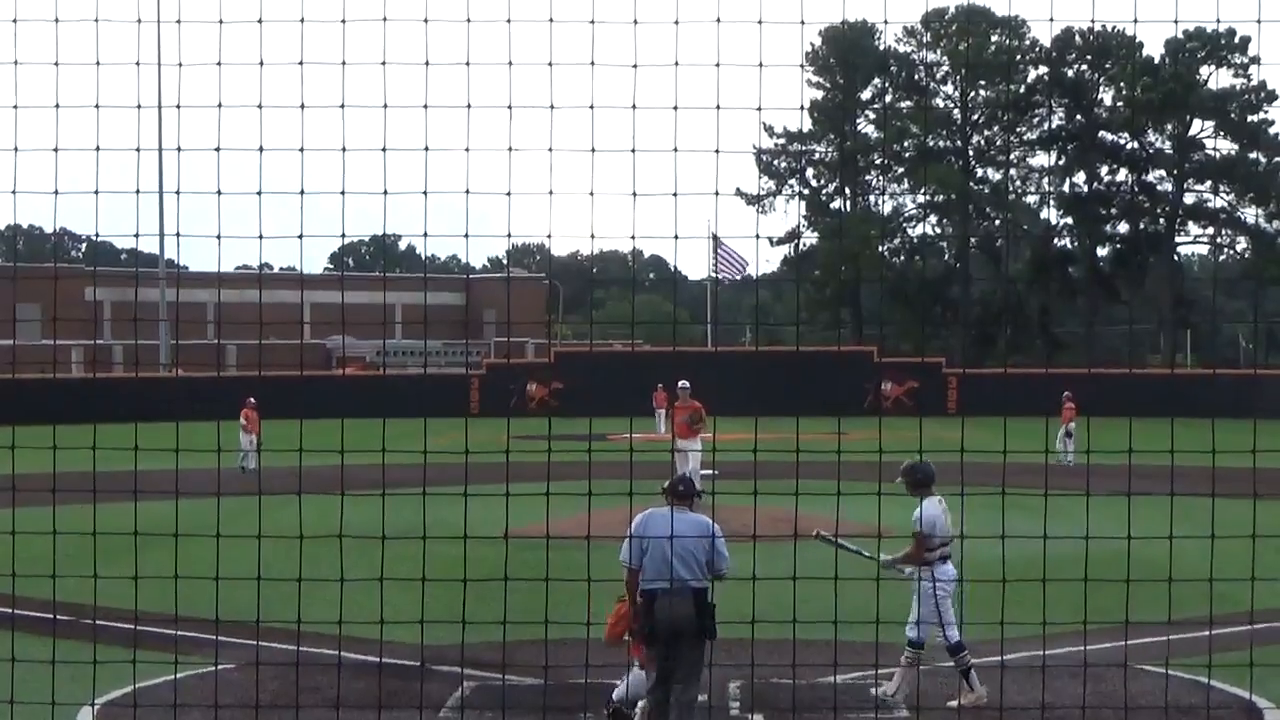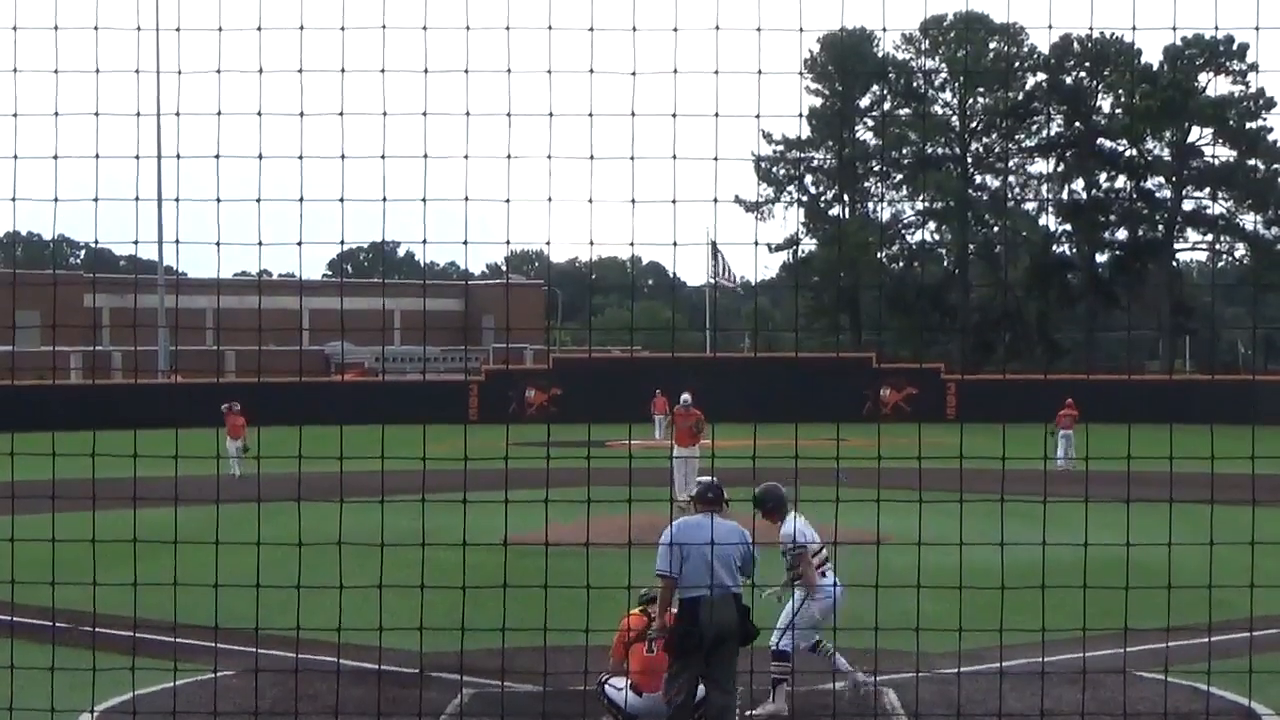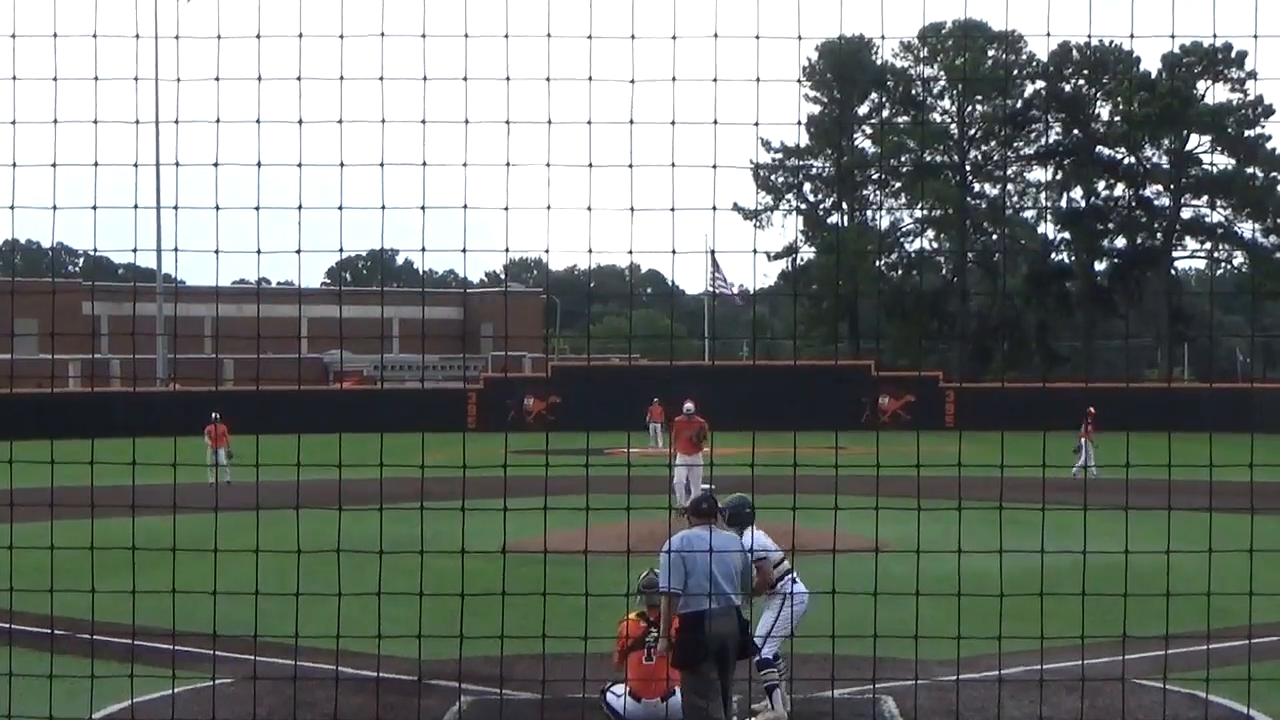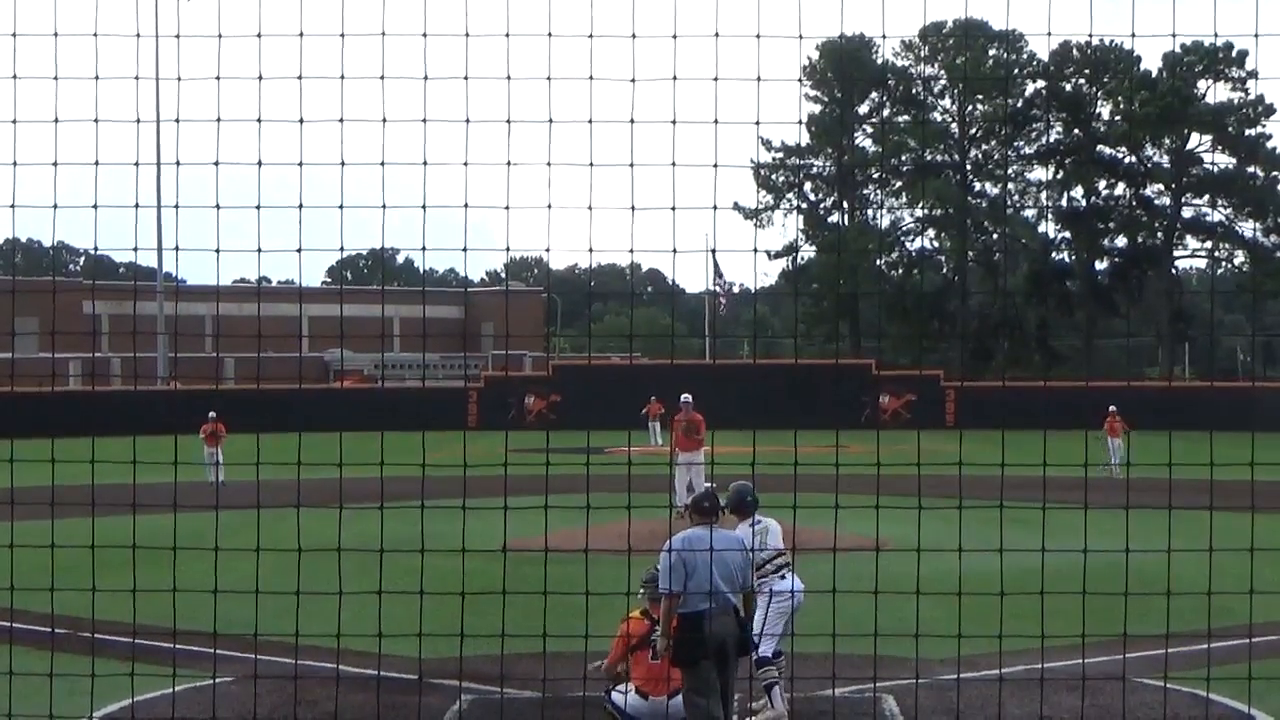
dt=1s
person 1, frame 1
left shoulder: (923, 513)
right shoulder: (939, 504)
left elbow: (917, 553)
left wrist: (890, 560)
right wrist: (916, 568)
left hip: (933, 578)
right hip: (933, 574)
left knee: (948, 635)
right knee: (915, 632)
left ankle: (974, 690)
right ankle: (898, 688)
person 1, frame 2
left shoulder: (789, 531)
right shoulder: (797, 521)
left elbow: (807, 567)
left wrist: (812, 600)
right wrist: (783, 586)
left hip: (815, 591)
right hip: (827, 586)
left knee: (780, 642)
right knee: (811, 639)
right ankle: (858, 679)
person 1, frame 3
left shoulder: (749, 541)
right shoulder: (754, 536)
left elbow: (766, 579)
left hip: (786, 597)
right hip: (794, 594)
left knee: (761, 651)
right knee: (768, 646)
right ankle: (780, 699)
person 1, frame 4
left shoulder: (738, 537)
right shoulder: (771, 524)
right elbow: (784, 556)
left hip: (774, 593)
right hip: (793, 586)
left knee: (759, 650)
right knee: (771, 644)
right ankle: (776, 697)
person 2, frame 1
left shoulder: (644, 521)
right shoulder: (707, 525)
left elbow: (631, 570)
right elbow: (720, 572)
left wrist: (634, 604)
left hip: (655, 605)
right hip: (693, 605)
left knee: (658, 677)
right knee: (688, 678)
person 2, frame 2
left shoulder: (679, 528)
right shoulder: (738, 532)
left elbow: (668, 579)
right elbow: (749, 571)
left wrist: (661, 616)
left hip: (693, 613)
right hip: (730, 611)
left knee: (680, 683)
right knee: (723, 684)
person 2, frame 3
left shoulder: (678, 543)
right shoulder: (735, 542)
left elbow: (671, 595)
right elbow: (750, 586)
left wrist: (664, 635)
left hip: (696, 626)
right hip: (731, 623)
left knee: (702, 697)
right knee: (722, 693)
person 2, frame 4
left shoulder: (678, 543)
right shoulder: (737, 541)
left elbow: (671, 596)
right elbow: (748, 592)
left wrist: (664, 635)
right wrist: (746, 626)
left hip: (695, 626)
right hip: (730, 623)
left knee: (701, 696)
right knee: (724, 692)
